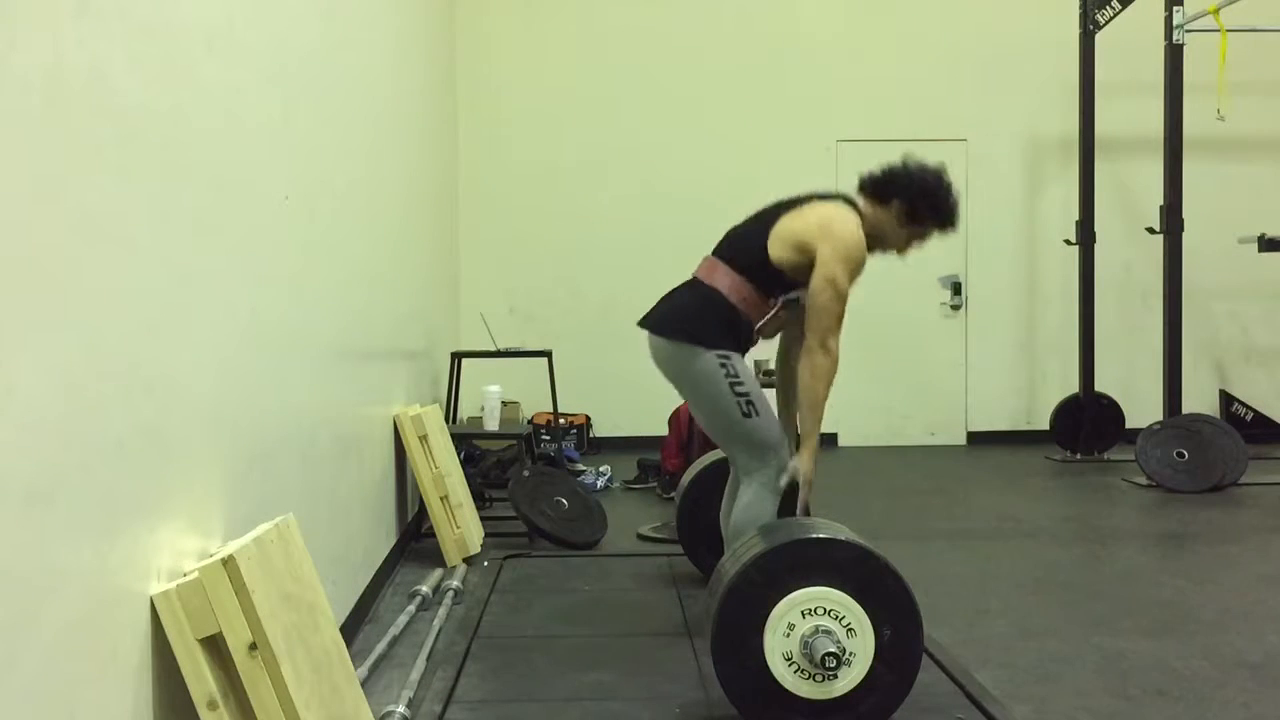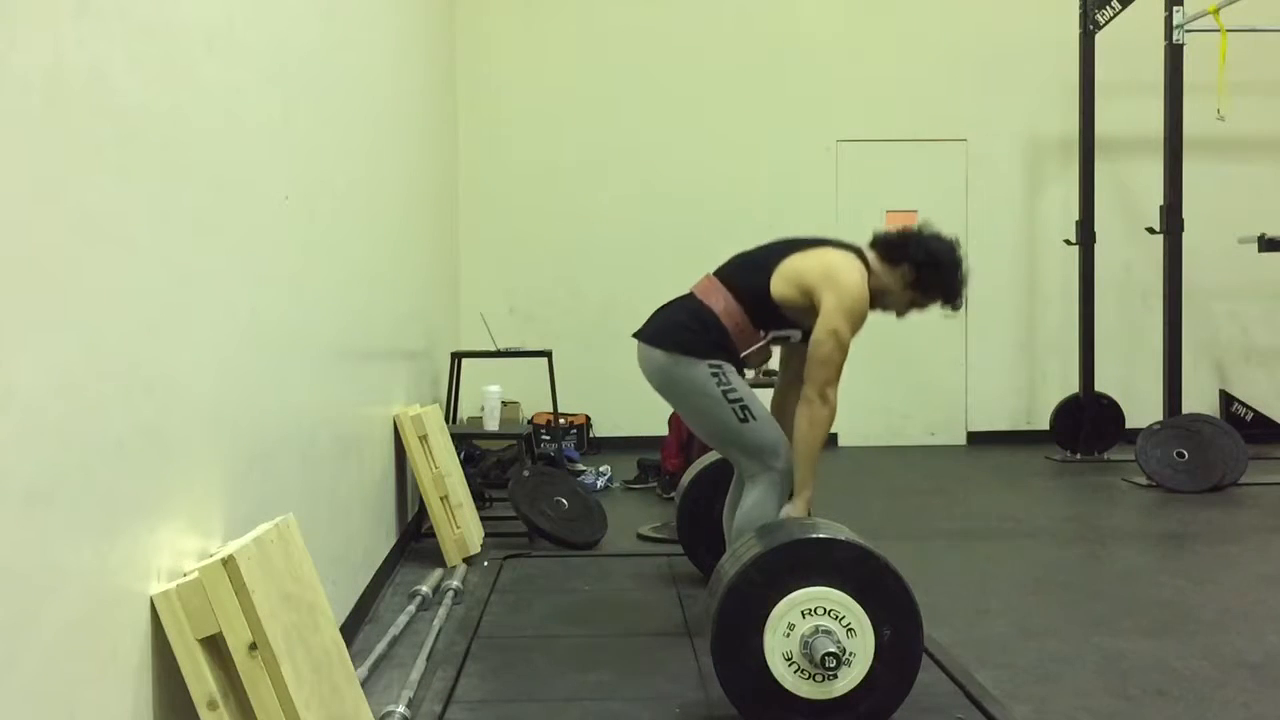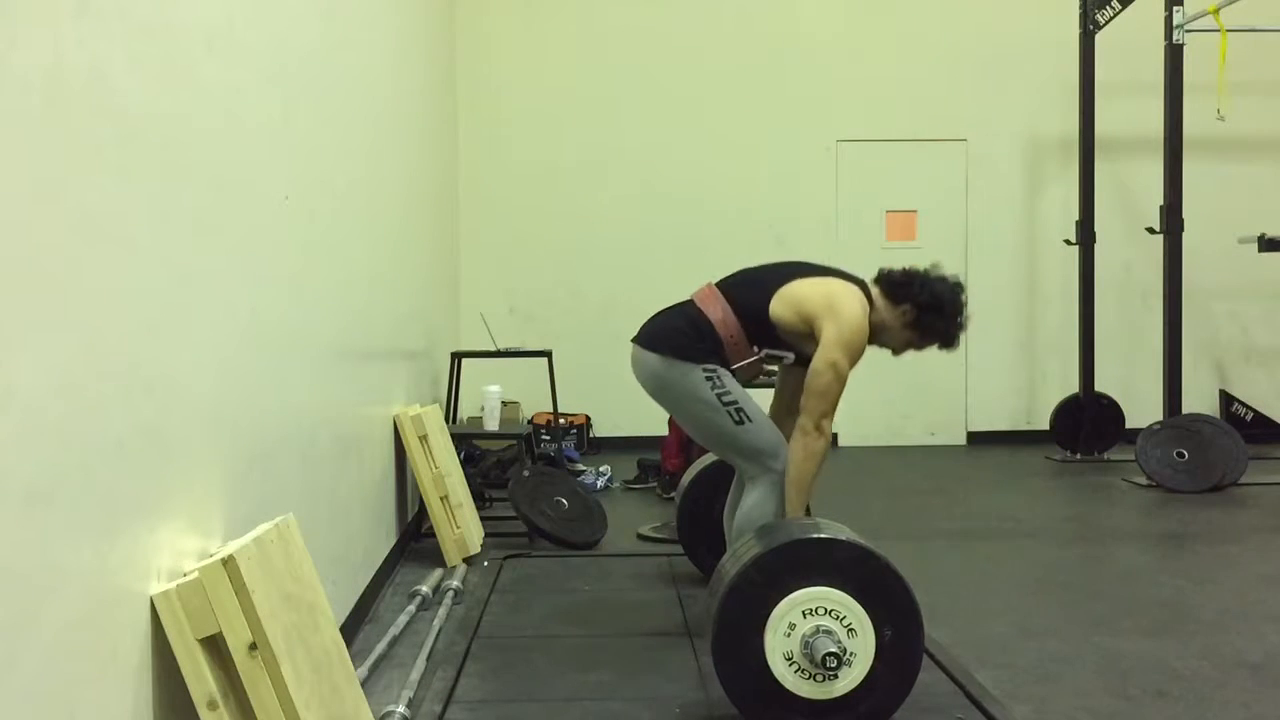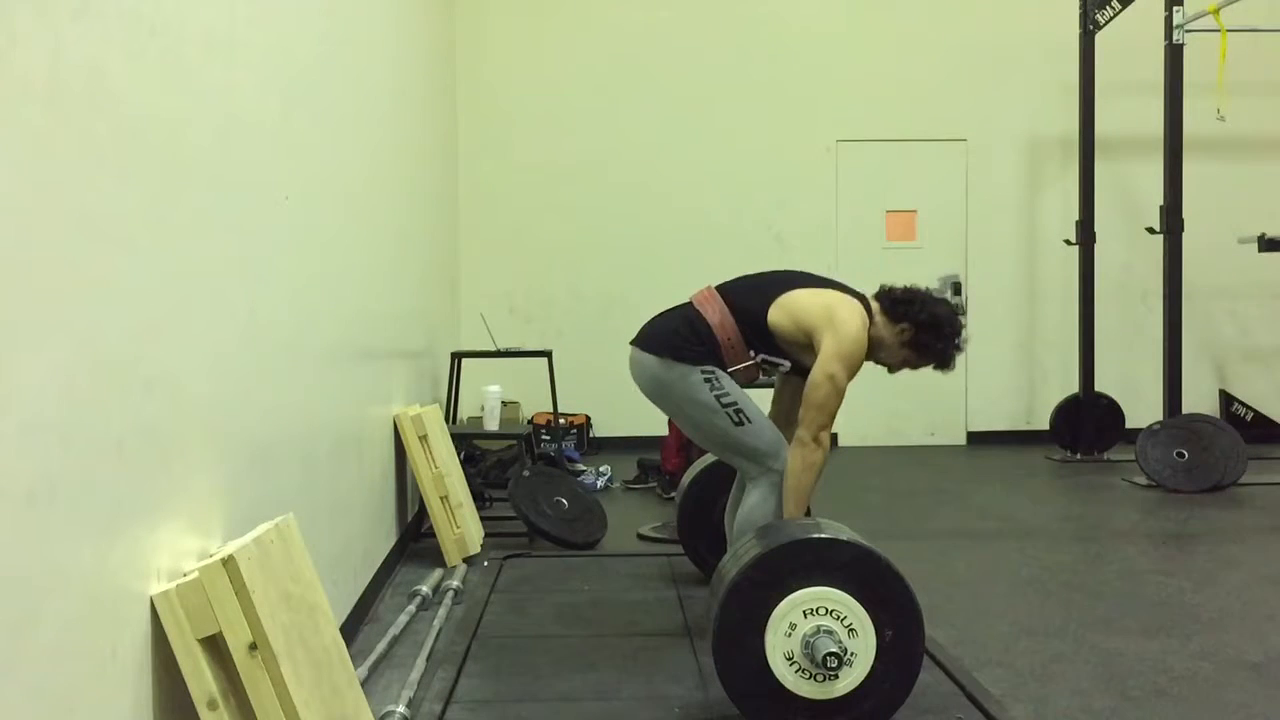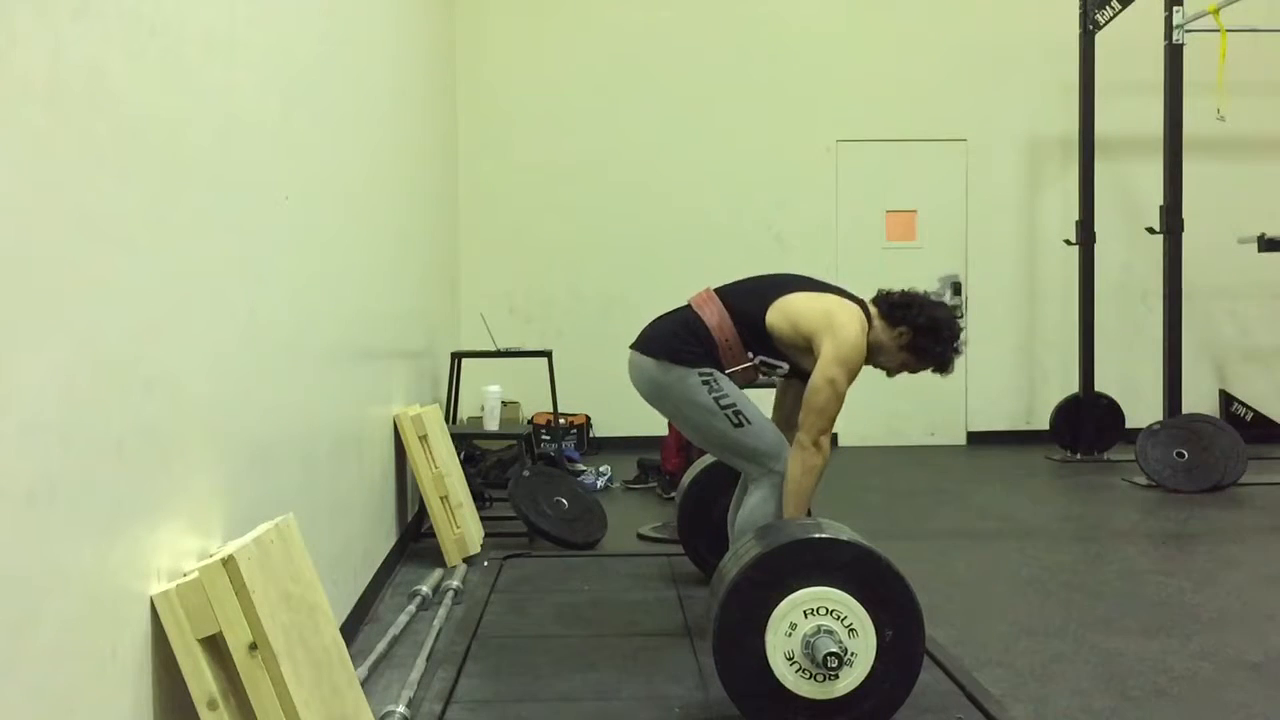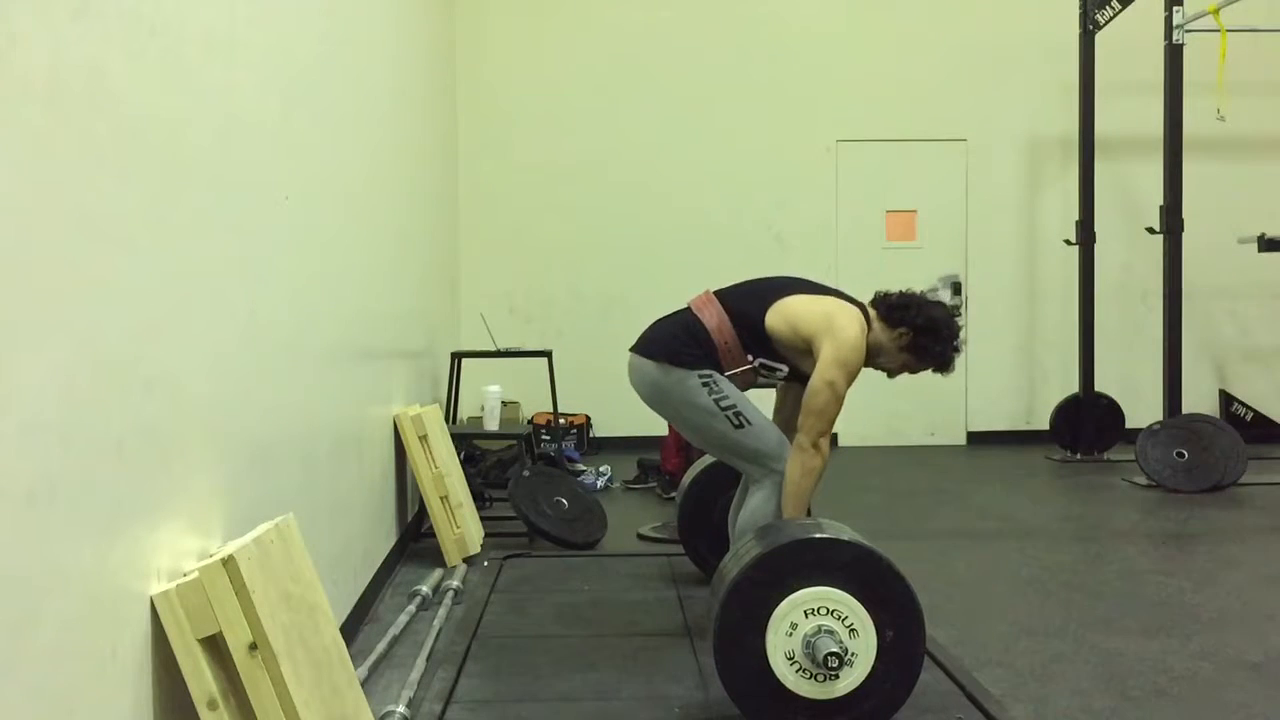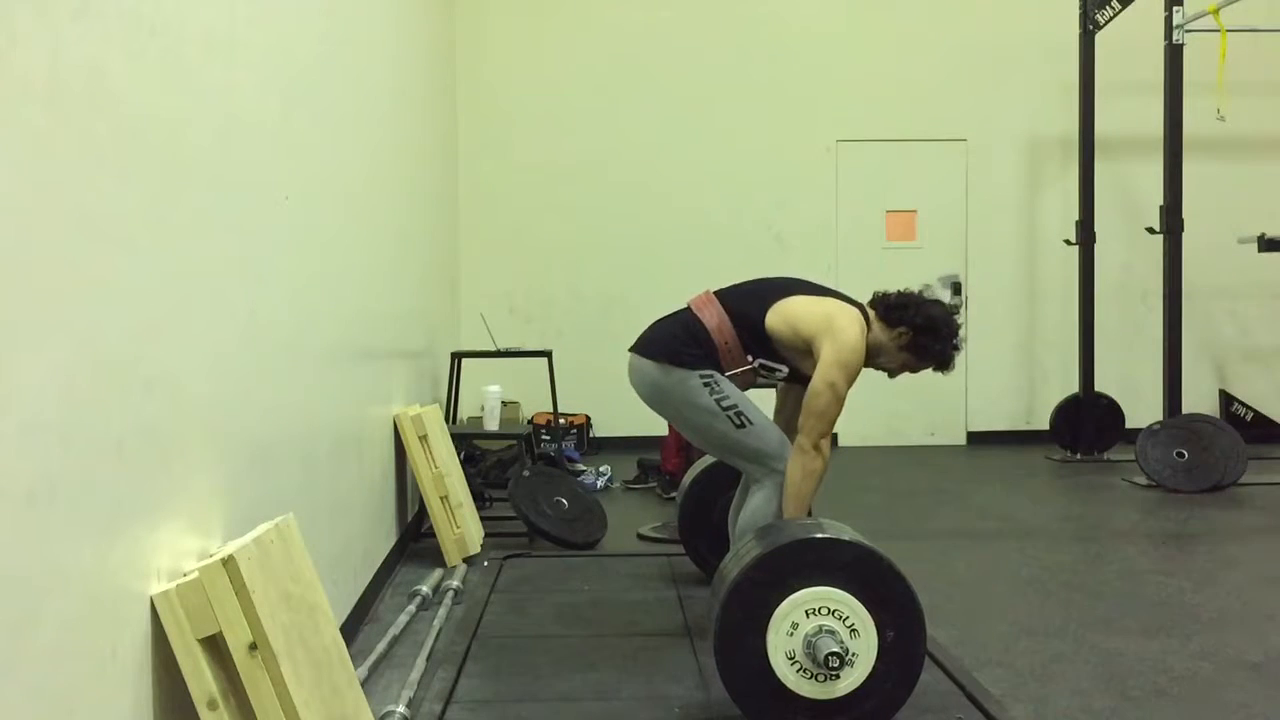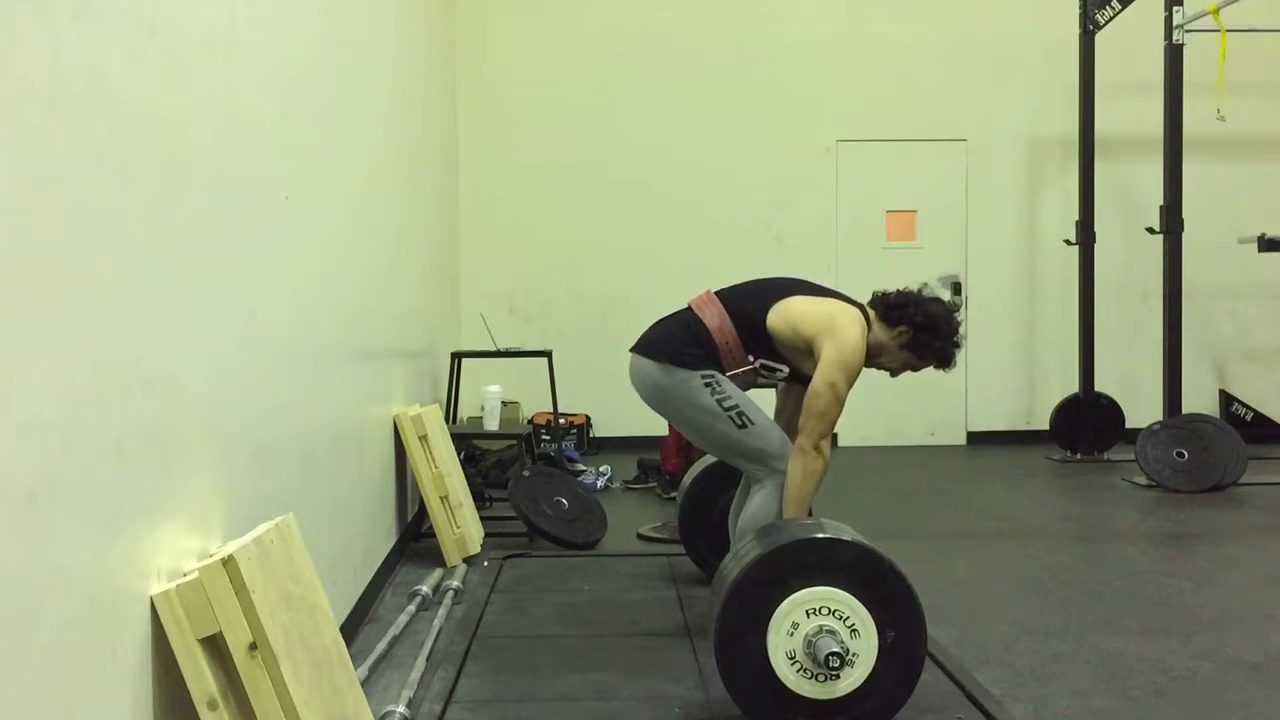
dt=0.1s
person 1, frame 1
left shoulder: (830, 221)
right shoulder: (845, 234)
left elbow: (794, 338)
right elbow: (820, 348)
left wrist: (790, 434)
right wrist: (808, 448)
left hip: (683, 331)
right hip: (695, 338)
left knee: (756, 462)
right knee: (766, 468)
person 1, frame 2
left shoulder: (836, 267)
right shoulder: (850, 285)
left elbow: (794, 385)
right elbow: (819, 396)
left wrist: (790, 464)
right wrist: (800, 498)
left hip: (673, 341)
right hip: (683, 348)
left knee: (762, 463)
right knee: (770, 467)
person 1, frame 3
left shoulder: (839, 301)
right shoulder: (850, 319)
left elbow: (790, 410)
right elbow: (814, 427)
right wrist: (793, 523)
left hip: (664, 349)
right hip: (678, 357)
left knee: (762, 462)
right knee: (770, 467)
person 1, frame 4
left shoulder: (837, 312)
right shoulder: (849, 332)
left elbow: (789, 422)
right elbow: (811, 438)
left hip: (664, 350)
right hip: (676, 359)
left knee: (763, 463)
right knee: (770, 467)
person 1, frame 5
left shoulder: (834, 318)
right shoulder: (848, 337)
left elbow: (789, 427)
right elbow: (811, 443)
left hip: (664, 354)
right hip: (675, 361)
left knee: (765, 464)
right knee: (772, 467)
person 1, frame 6
left shoulder: (834, 320)
right shoulder: (847, 339)
left elbow: (791, 430)
right elbow: (811, 444)
left hip: (666, 356)
right hip: (675, 363)
left knee: (766, 465)
right knee: (774, 467)
person 1, frame 7
left shoulder: (833, 322)
right shoulder: (847, 340)
left elbow: (790, 431)
right elbow: (812, 445)
left hip: (663, 357)
right hip: (675, 364)
left knee: (767, 463)
right knee: (774, 467)
person 1, frame 8
left shoulder: (834, 322)
right shoulder: (847, 340)
left elbow: (791, 433)
right elbow: (812, 446)
left hip: (664, 358)
right hip: (675, 364)
left knee: (768, 464)
right knee: (775, 467)
